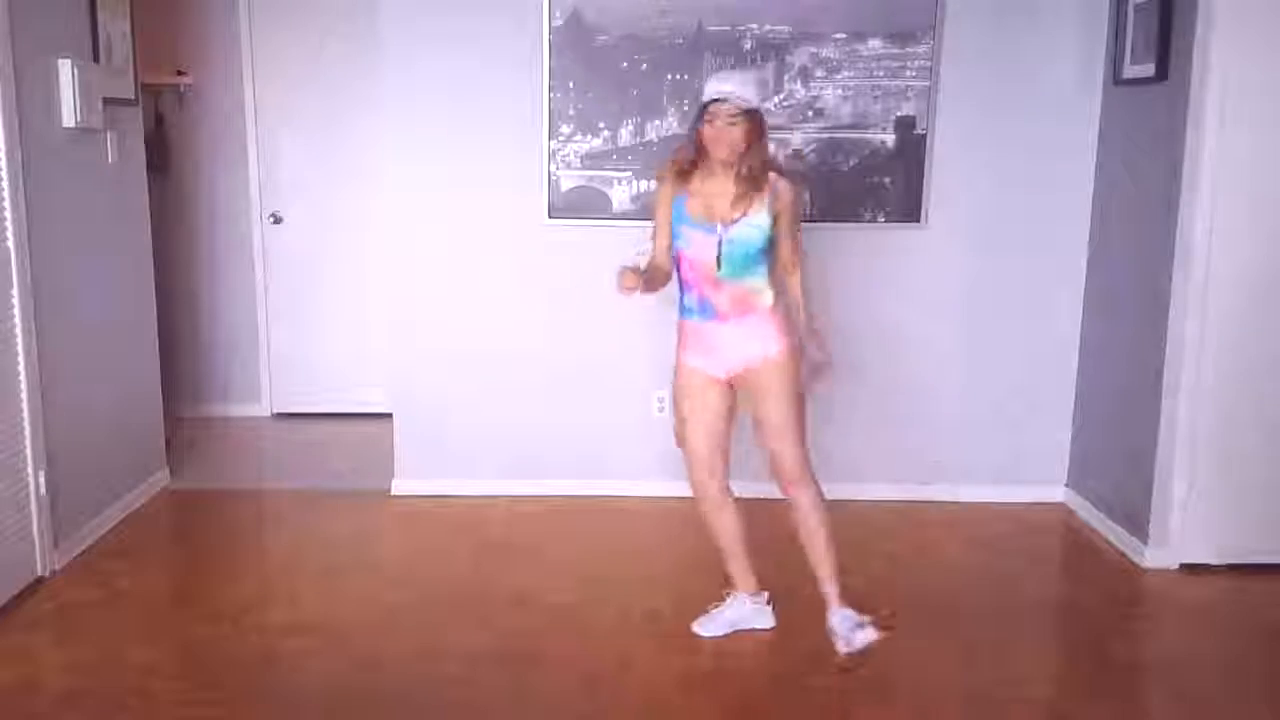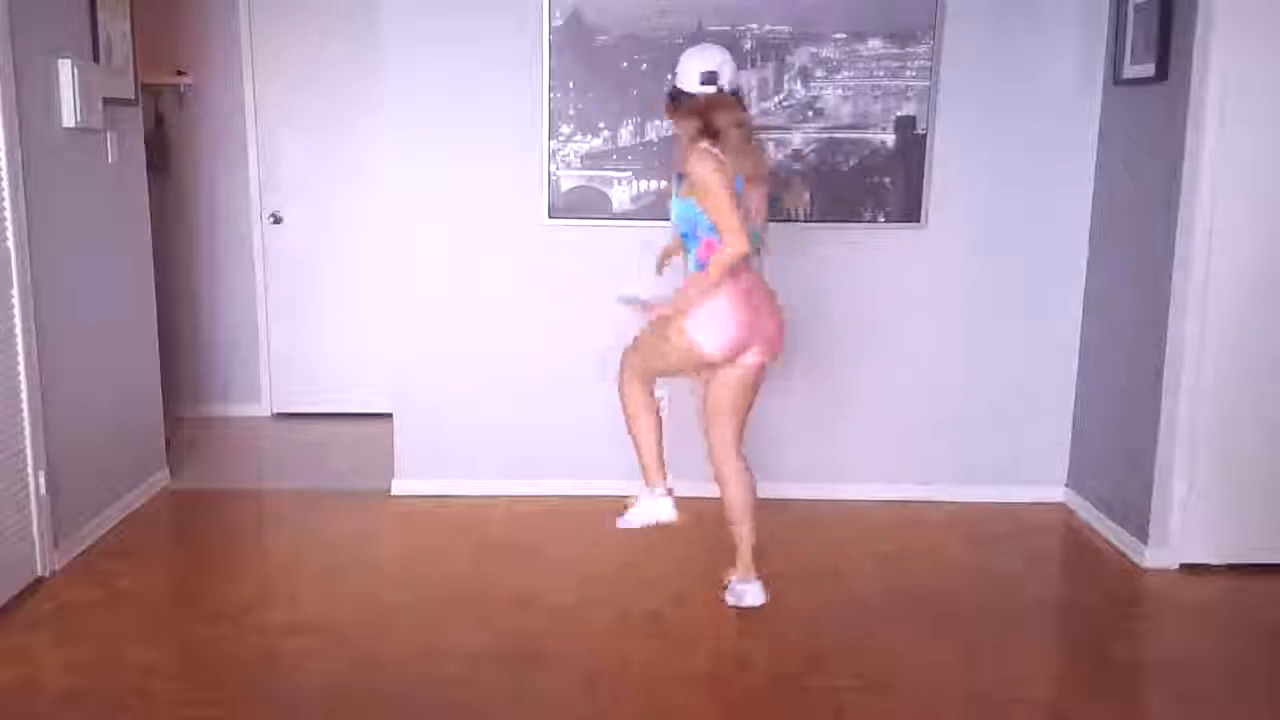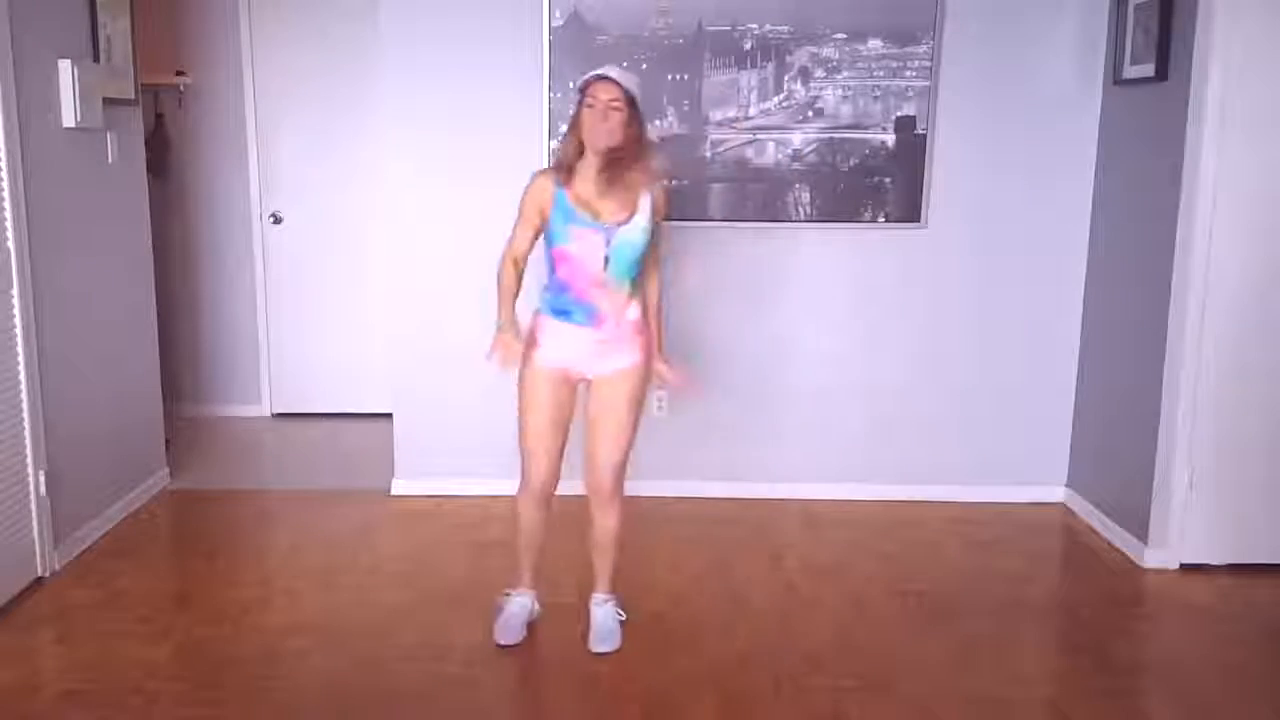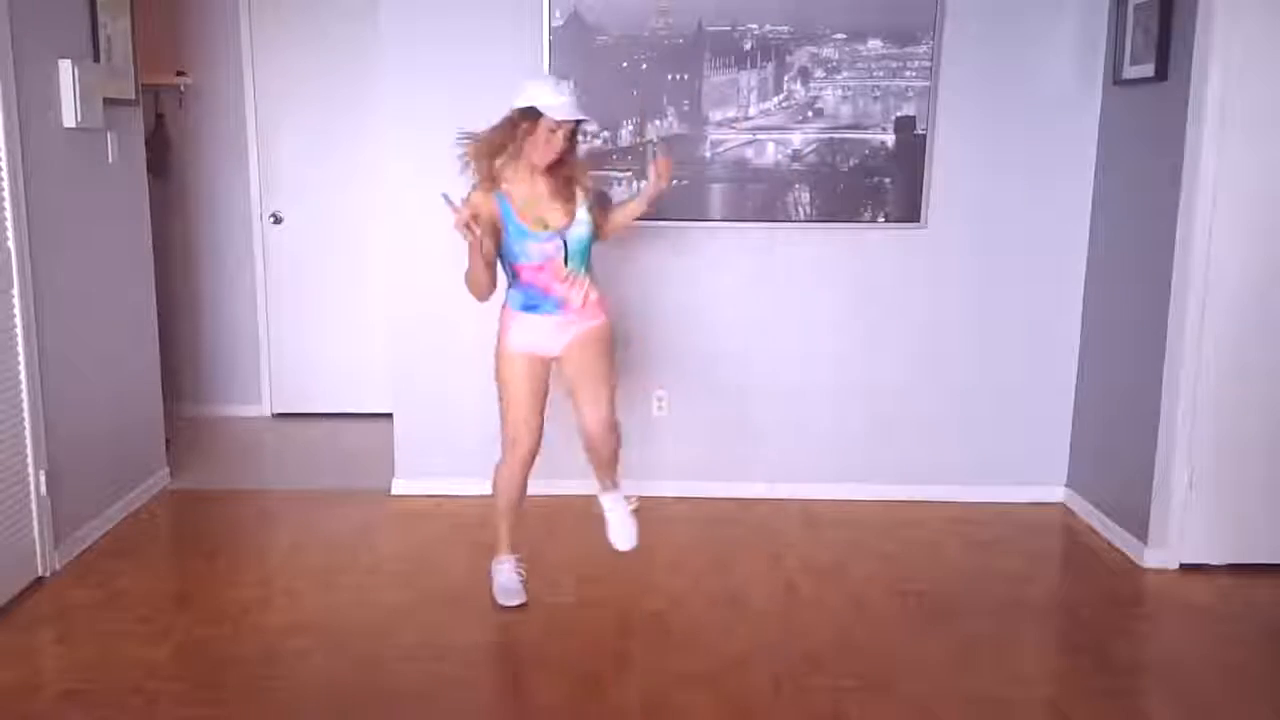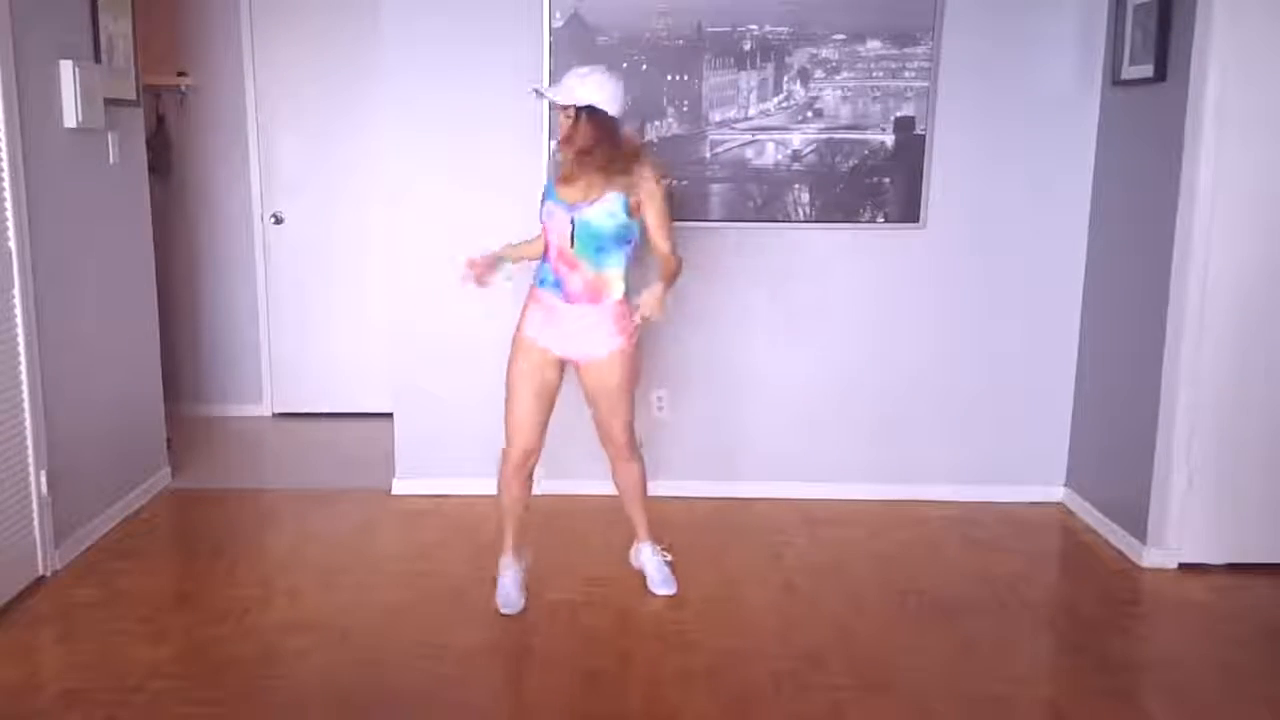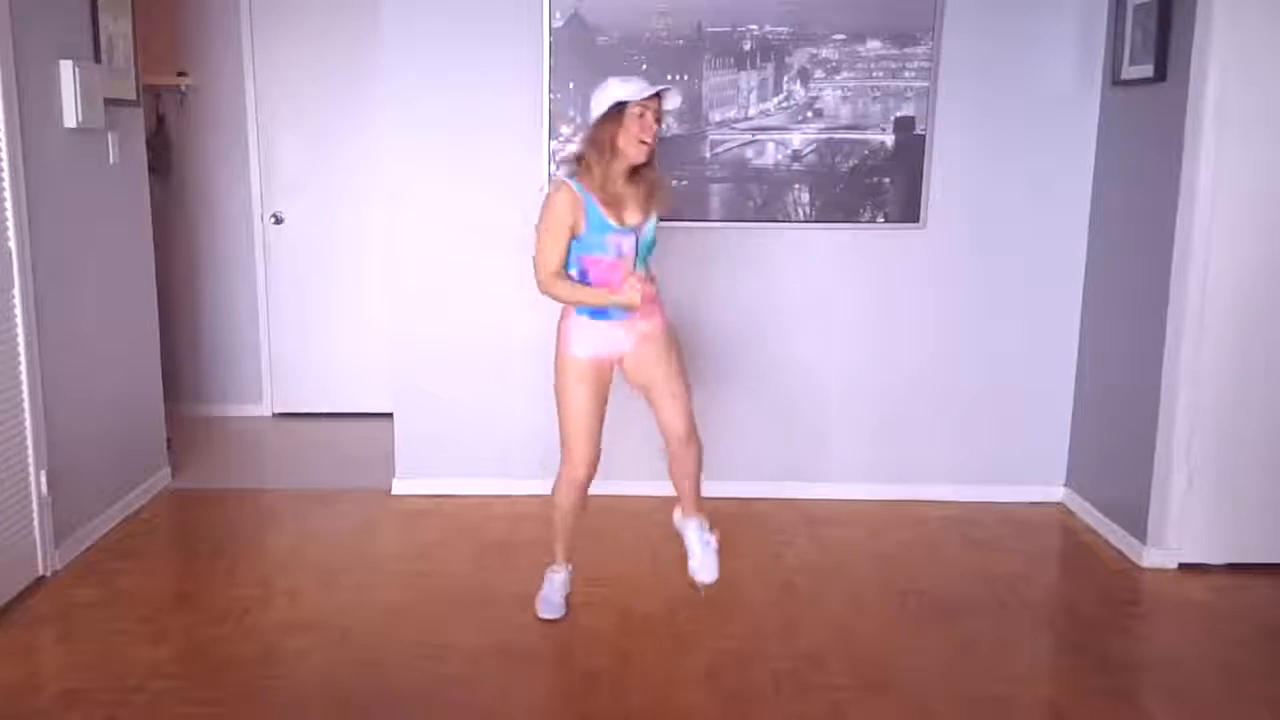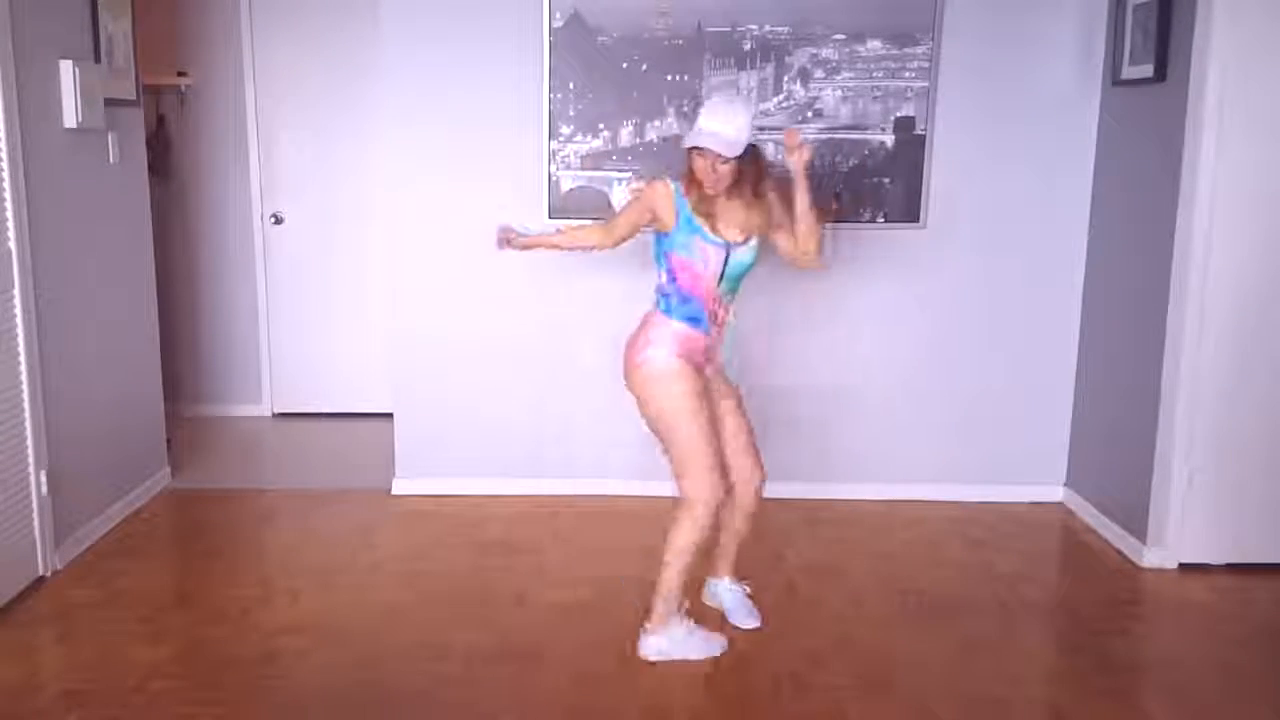
dt=0.7s
person 1, frame 1
left shoulder: (777, 192)
right shoulder: (674, 190)
left elbow: (788, 269)
right elbow: (662, 267)
left wrist: (806, 339)
right wrist: (639, 277)
left hip: (764, 345)
right hip: (699, 350)
left knee: (793, 471)
right knee: (707, 483)
left ankle: (837, 608)
right ankle: (747, 598)
person 1, frame 2
left shoulder: (699, 159)
right shoulder: (746, 152)
left elbow: (737, 243)
left wrist: (684, 301)
left hip: (717, 312)
right hip: (757, 312)
left knee: (632, 373)
right knee: (725, 446)
left ankle: (655, 492)
right ankle: (746, 577)
person 1, frame 3
left shoulder: (648, 194)
right shoulder: (548, 187)
left elbow: (647, 271)
right elbow: (514, 257)
left wrist: (653, 349)
right wrist: (506, 324)
left hip: (619, 354)
right hip: (552, 347)
left knee: (605, 485)
right knee: (537, 482)
left ankle: (604, 599)
right ankle: (522, 592)
person 1, frame 4
left shoulder: (573, 179)
right shoulder: (488, 195)
left elbow: (600, 223)
right elbow: (481, 288)
left wrist: (649, 195)
right wrist: (477, 249)
left hip: (582, 320)
right hip: (523, 329)
left knee: (598, 426)
right knee: (519, 451)
left ankle: (610, 489)
right ankle: (505, 558)
person 1, frame 5
left shoulder: (638, 179)
right shoulder: (561, 173)
left elbow: (667, 256)
left wrist: (660, 286)
right wrist: (498, 257)
left hip: (605, 329)
right hip: (544, 321)
left knee: (621, 445)
right knee: (519, 449)
left ankle: (645, 547)
right ankle: (509, 561)
person 1, frame 6
left shoulder: (643, 185)
right shoulder: (569, 194)
right elbow: (547, 278)
right wrist: (612, 296)
left hip: (644, 324)
right hip: (587, 334)
left knee: (681, 430)
right knee: (577, 467)
left ankle: (691, 516)
right ankle: (559, 569)
person 1, frame 7
left shoulder: (762, 206)
right shoulder: (664, 196)
left elbow: (806, 253)
right elbow: (605, 236)
left wrist: (799, 176)
right wrist: (530, 240)
left hip: (702, 359)
right hip: (660, 354)
left knee: (748, 481)
right knee: (704, 493)
left ankle: (722, 581)
right ankle: (662, 625)
